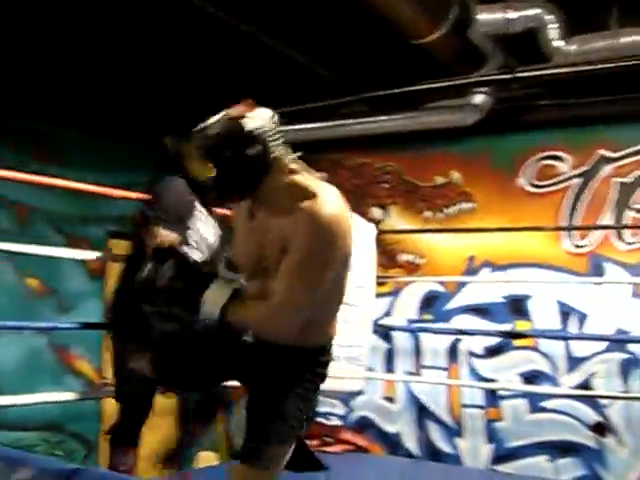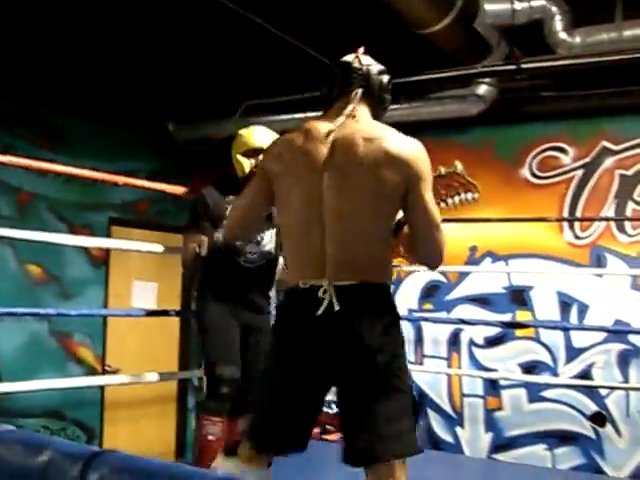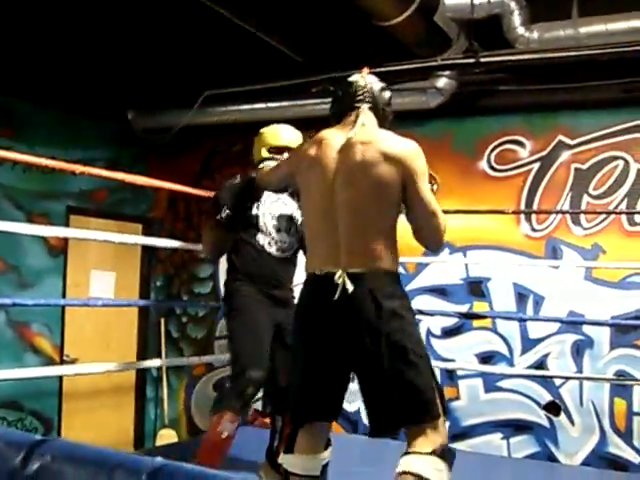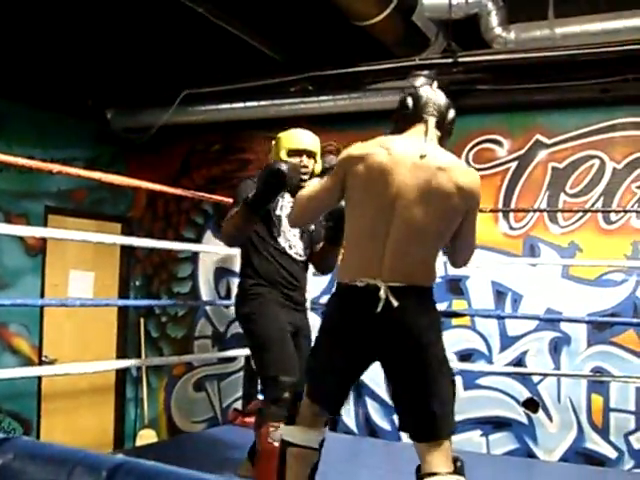
dt=0.7s
person 1, frame 1
left shoulder: (317, 216)
right shoulder: (253, 194)
left elbow: (281, 321)
left wrist: (223, 302)
left hip: (291, 362)
right hip: (256, 339)
person 1, frame 2
left shoulder: (283, 149)
right shoulder: (405, 151)
left elbow: (233, 231)
right elbow: (431, 255)
left hip: (299, 314)
right hip: (368, 315)
left knee: (260, 444)
person 1, frame 3
left shoulder: (307, 151)
right shoulder: (401, 151)
left elbow: (261, 184)
right elbow: (433, 240)
left wrist: (265, 175)
left hip: (317, 299)
right hip: (375, 298)
left knee: (310, 427)
right knee: (427, 431)
person 1, frame 4
left shoulder: (359, 156)
right shoulder: (464, 178)
left elbow: (297, 217)
right elbow: (460, 258)
left wrist: (328, 180)
left hip: (351, 306)
right hip: (412, 312)
left knee: (313, 407)
person 2, frame 1
left shoulder: (217, 221)
right shoulder: (175, 192)
right elbow: (161, 248)
left hip: (178, 320)
right hip: (139, 313)
left knee: (206, 396)
right knee: (135, 410)
person 2, frame 2
right shoulder: (214, 198)
right elbow: (190, 256)
right wrist: (214, 243)
left hip: (256, 307)
right hip: (216, 300)
left knee: (246, 392)
right knee: (224, 382)
right ankle: (202, 468)
person 2, frame 3
left shoulder: (300, 198)
right shoulder: (238, 189)
right elbow: (212, 249)
right wrist: (236, 209)
left hip: (284, 302)
right hip: (247, 295)
left knee: (287, 385)
right knee: (248, 379)
person 2, frame 4
right shoulder: (256, 187)
left elbow: (324, 265)
right elbow: (229, 236)
left wrist: (337, 229)
right wrist: (262, 194)
left hip: (296, 306)
right hip: (261, 301)
left knee: (293, 391)
right knee: (282, 386)
